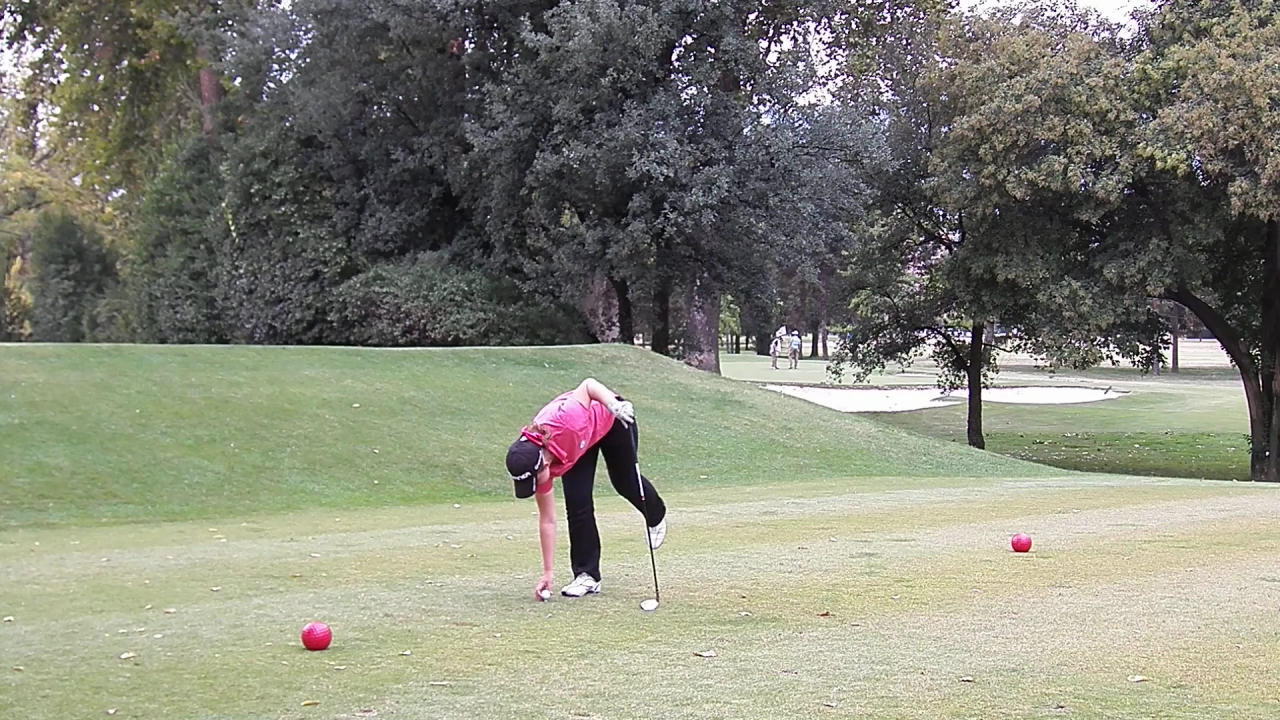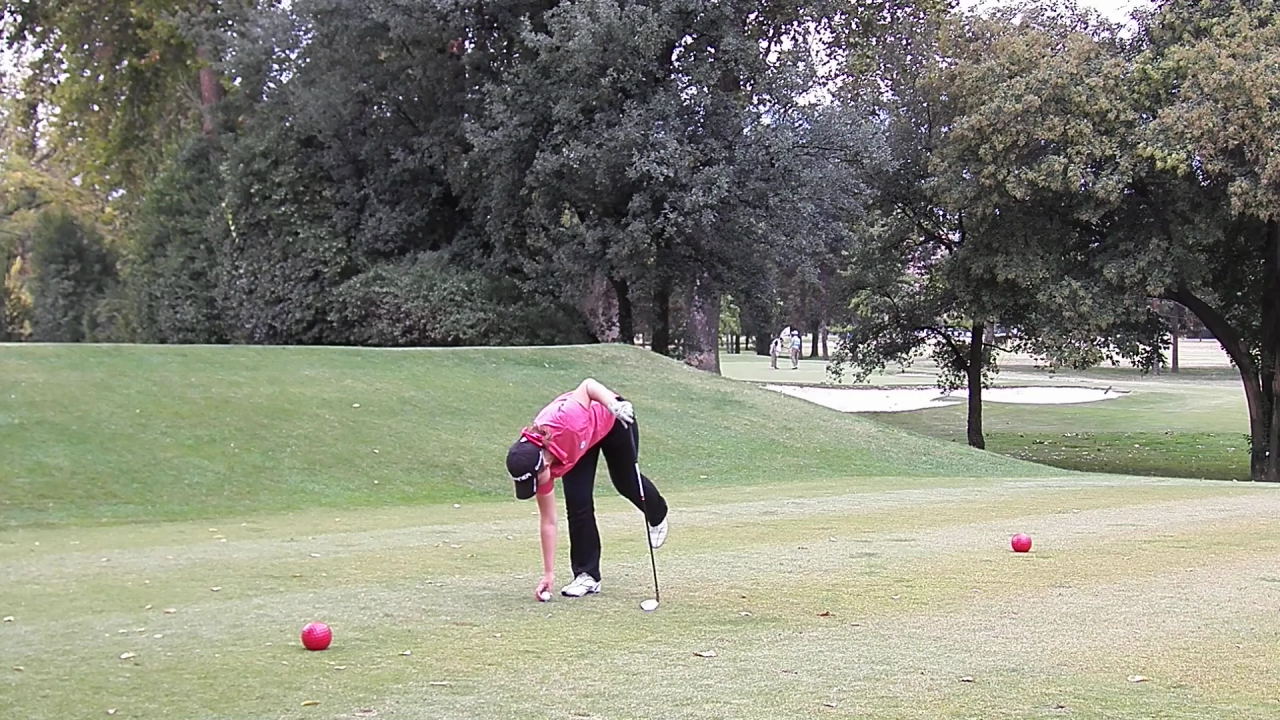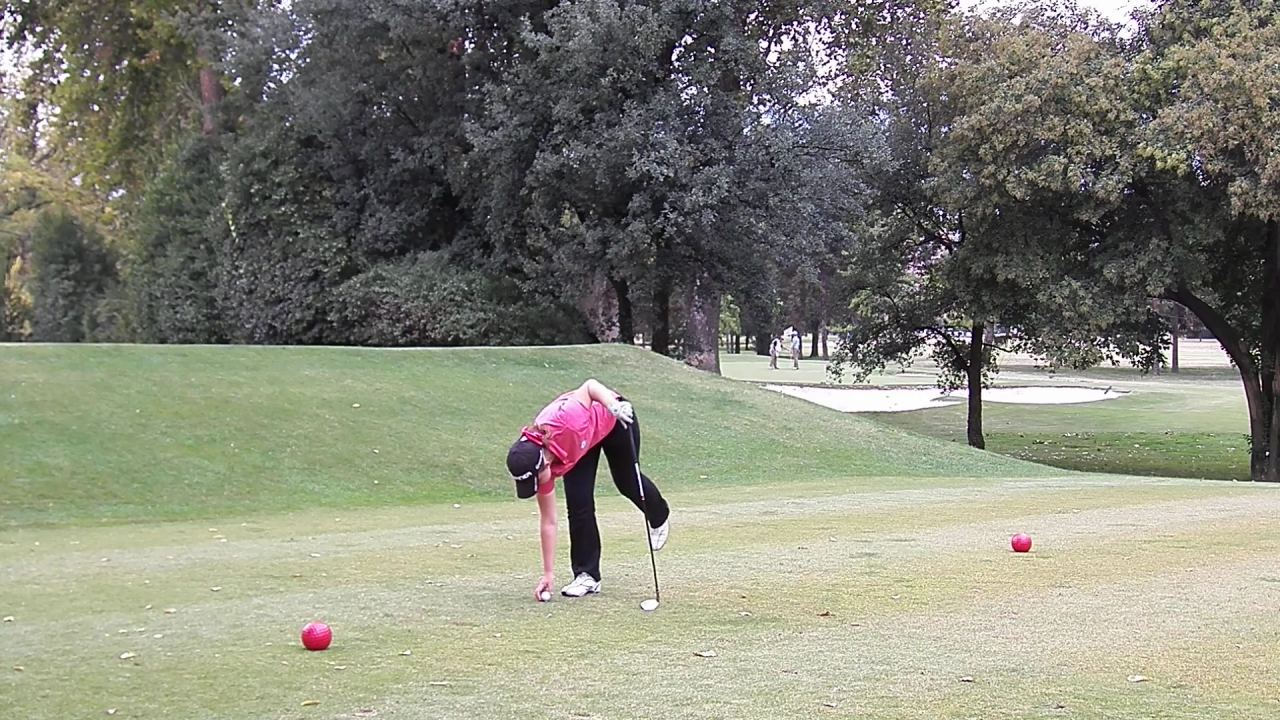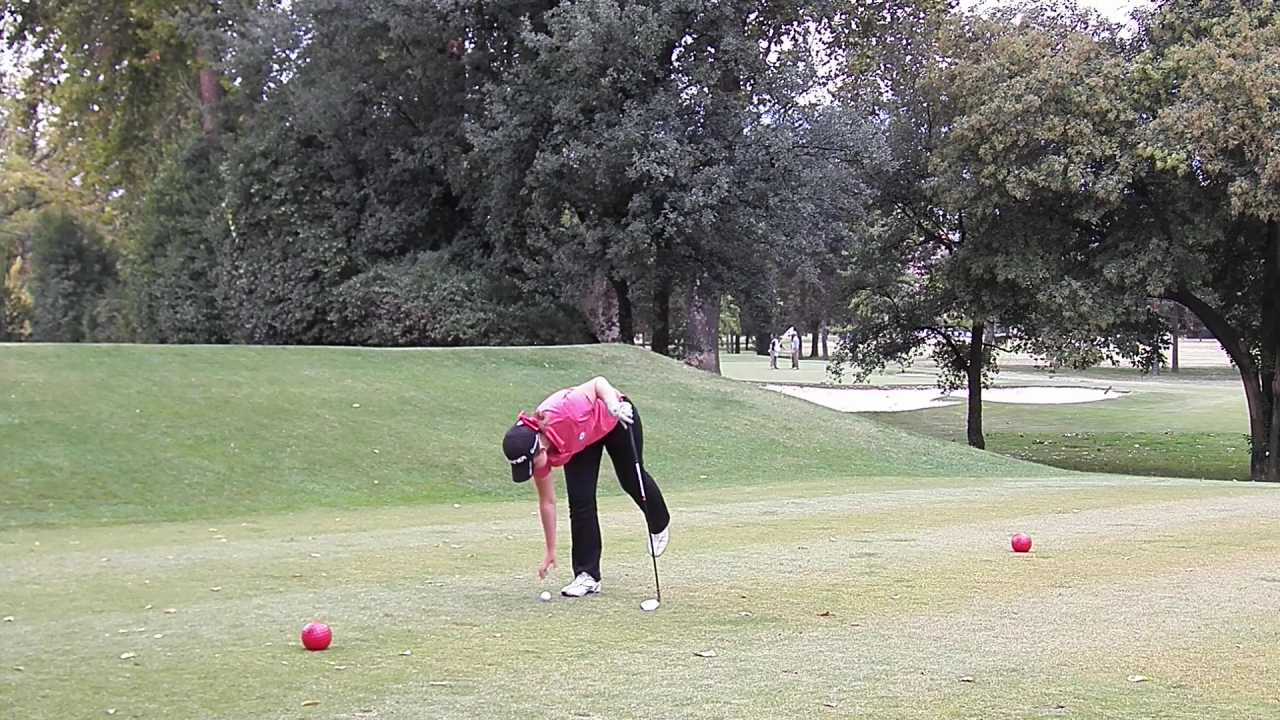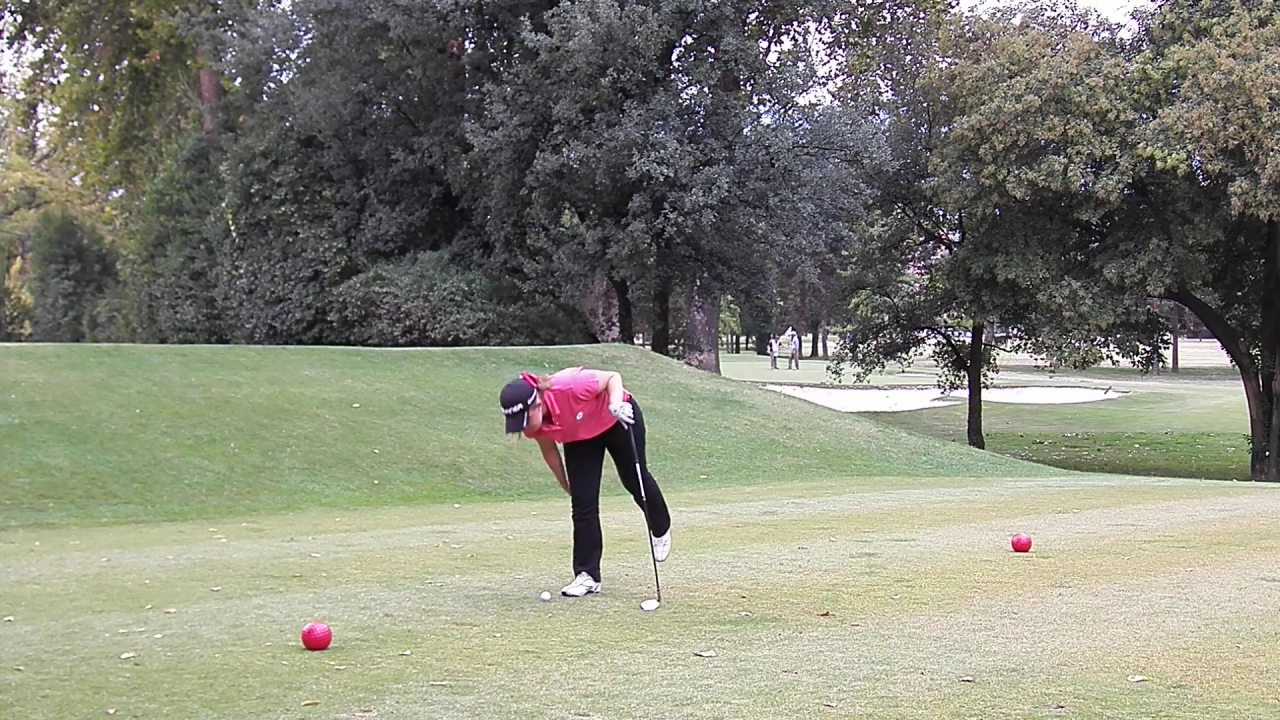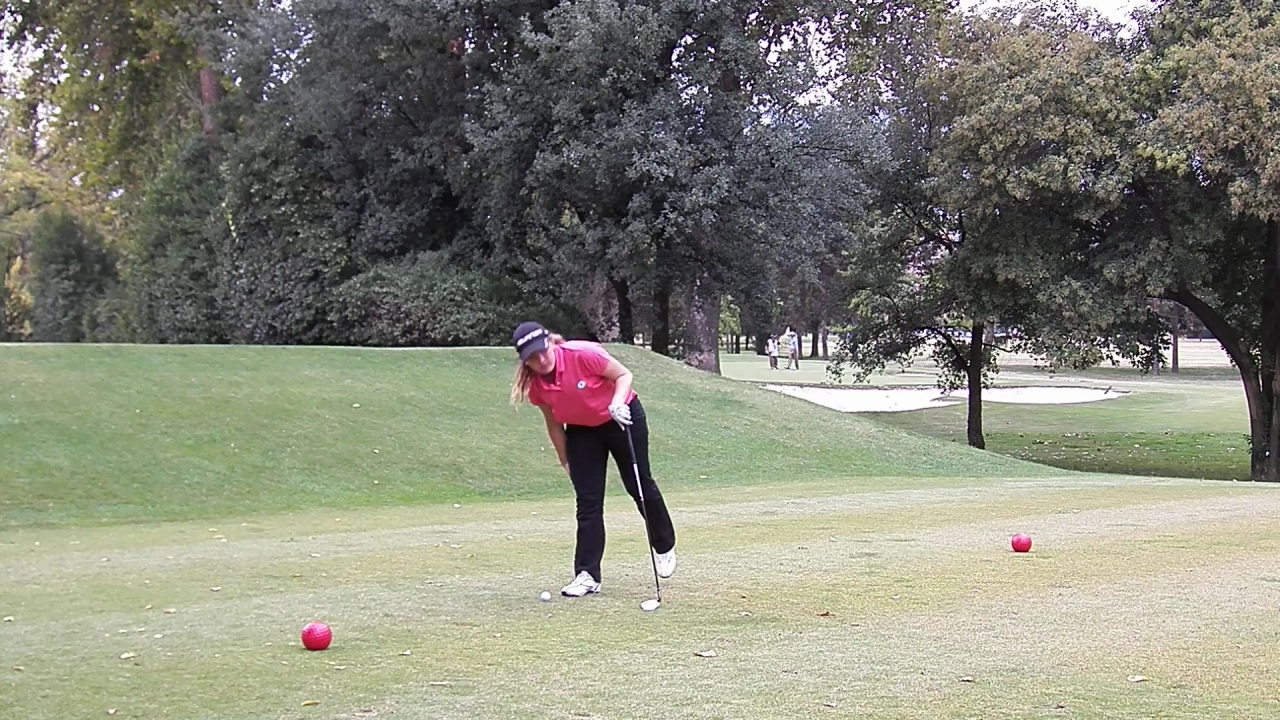
dt=0.2s
person 1, frame 1
left shoulder: (564, 423)
right shoulder: (535, 461)
left elbow: (588, 384)
right elbow: (547, 520)
left wrist: (614, 404)
right wrist: (548, 571)
left hip: (613, 421)
right hip: (576, 443)
left knee: (627, 482)
right knee: (577, 505)
left ankle: (656, 516)
right ankle: (587, 574)
person 1, frame 2
left shoulder: (564, 423)
right shoulder: (536, 465)
left elbow: (587, 385)
right elbow: (548, 522)
left wrist: (614, 404)
right wrist: (548, 573)
left hip: (614, 422)
right hip: (578, 443)
left knee: (627, 482)
right knee: (577, 505)
left ankle: (657, 515)
right ankle: (586, 574)
person 1, frame 3
left shoulder: (564, 423)
right shoulder: (537, 465)
left elbow: (589, 385)
right elbow: (548, 522)
left wrist: (614, 405)
right wrist: (548, 572)
left hip: (615, 422)
right hip: (579, 445)
left knee: (628, 482)
right knee: (578, 505)
left ankle: (659, 517)
right ankle: (587, 574)
person 1, frame 4
left shoulder: (565, 414)
right shoulder: (537, 454)
left elbow: (598, 383)
right elbow: (548, 502)
left wrist: (614, 405)
right wrist: (550, 550)
left hip: (618, 420)
right hip: (580, 442)
left knee: (633, 480)
right knee: (580, 503)
left ankle: (659, 524)
right ankle: (587, 573)
person 1, frame 5
left shoulder: (568, 388)
right shoulder: (531, 425)
left elbow: (613, 377)
right elbow: (549, 449)
left wrist: (616, 404)
right wrist: (566, 484)
left hip: (619, 419)
right hip: (580, 439)
left knee: (636, 480)
right knee: (583, 502)
left ankle: (660, 529)
right ankle: (587, 573)
person 1, frame 6
left shoulder: (582, 354)
right shoulder: (534, 385)
left elbow: (625, 375)
right elbow: (553, 422)
left wrist: (617, 405)
right wrist: (566, 461)
left hip: (622, 416)
right hip: (582, 433)
left knee: (639, 485)
right knee: (587, 502)
left ankle: (665, 546)
right ankle: (587, 574)
